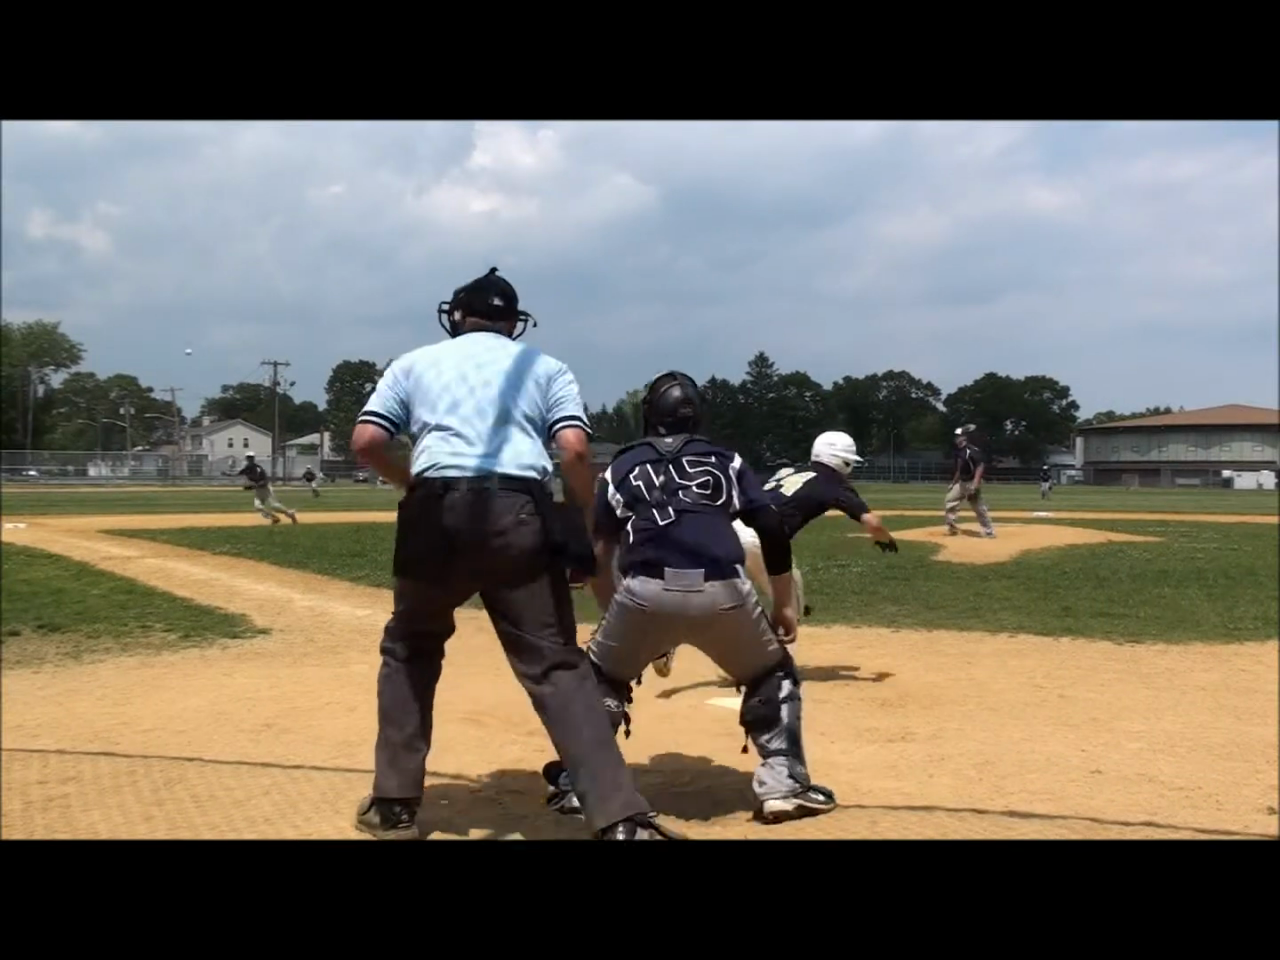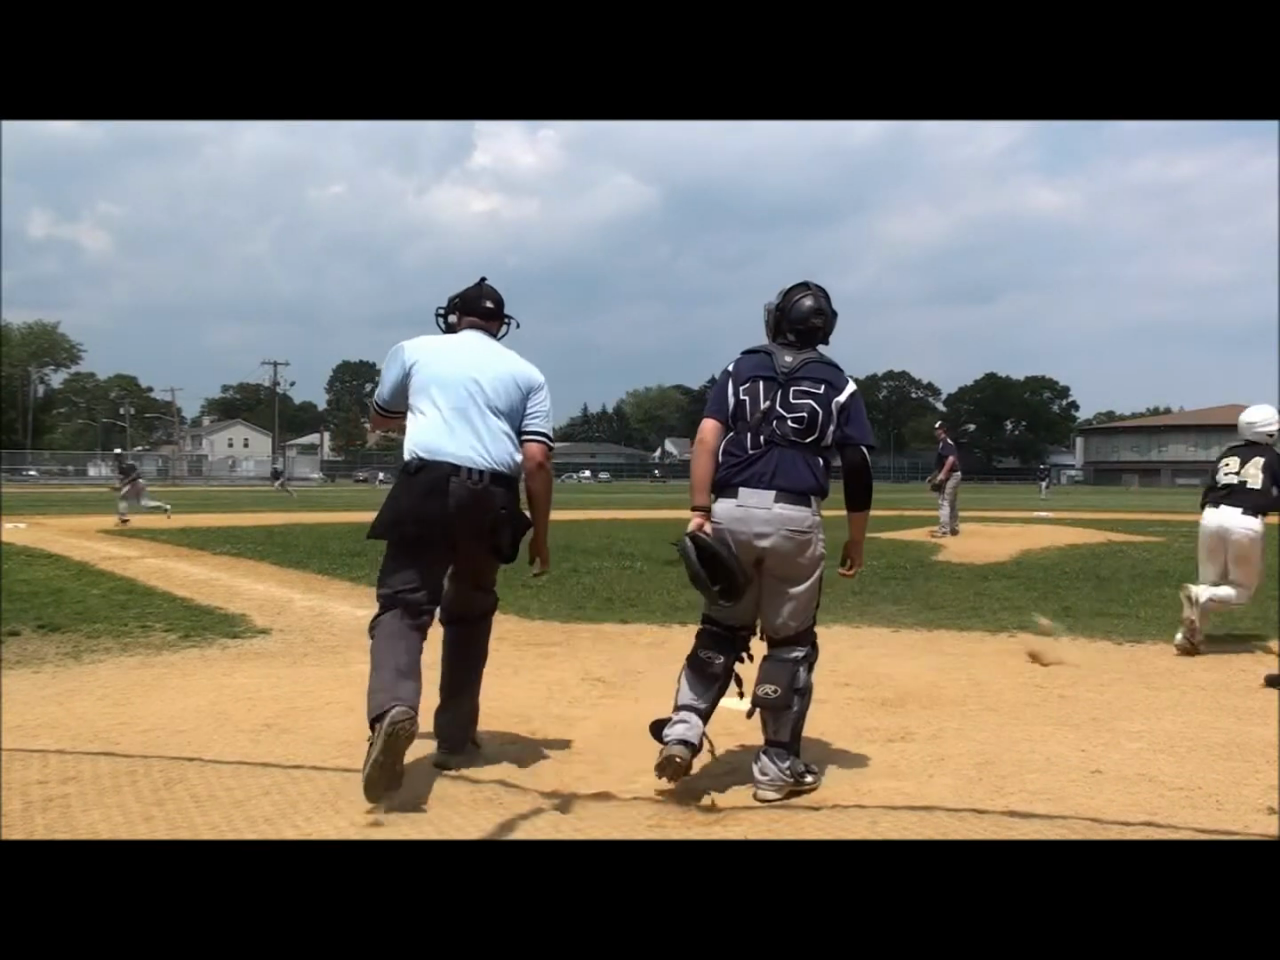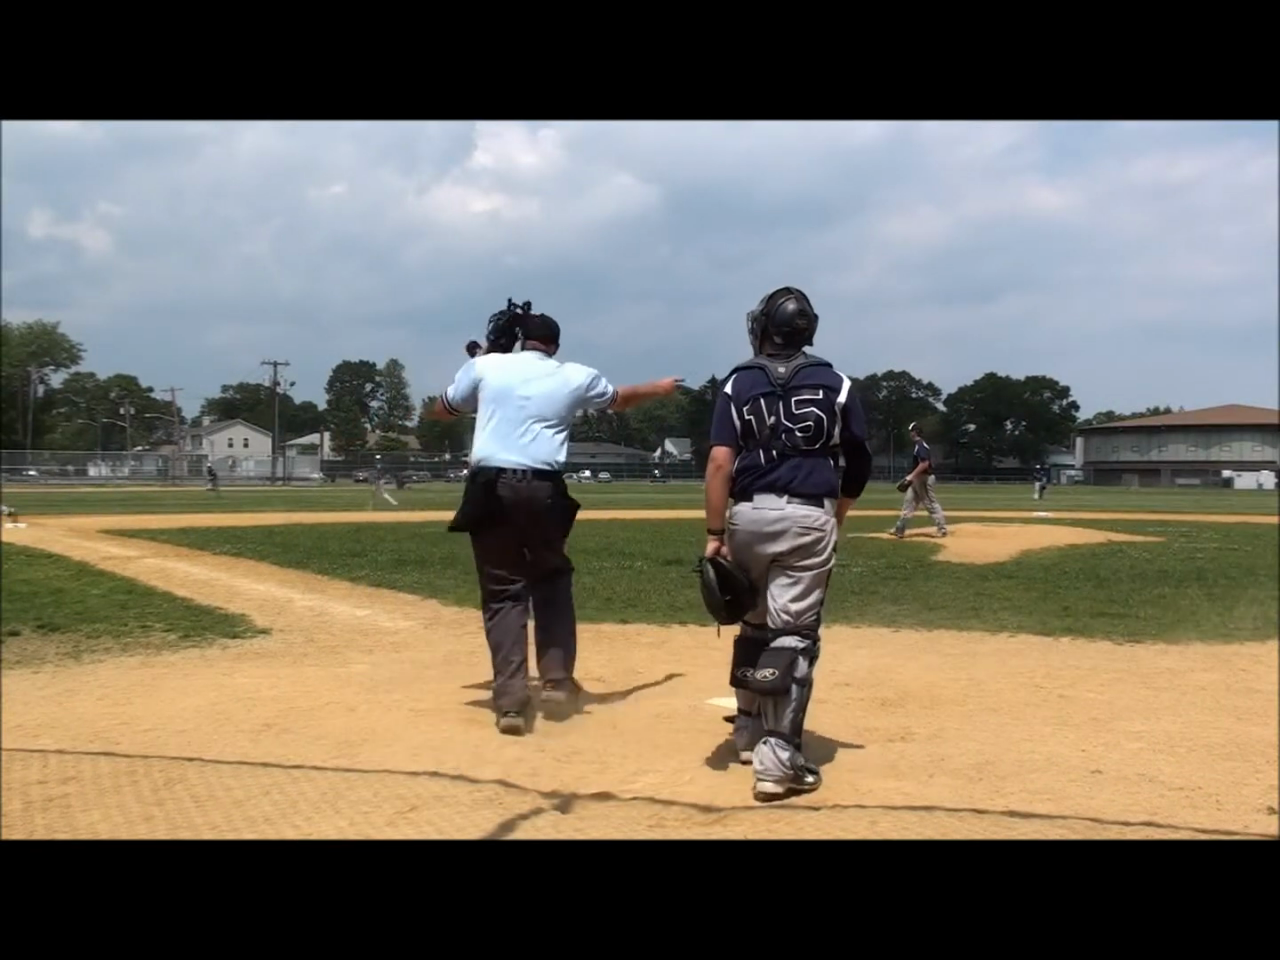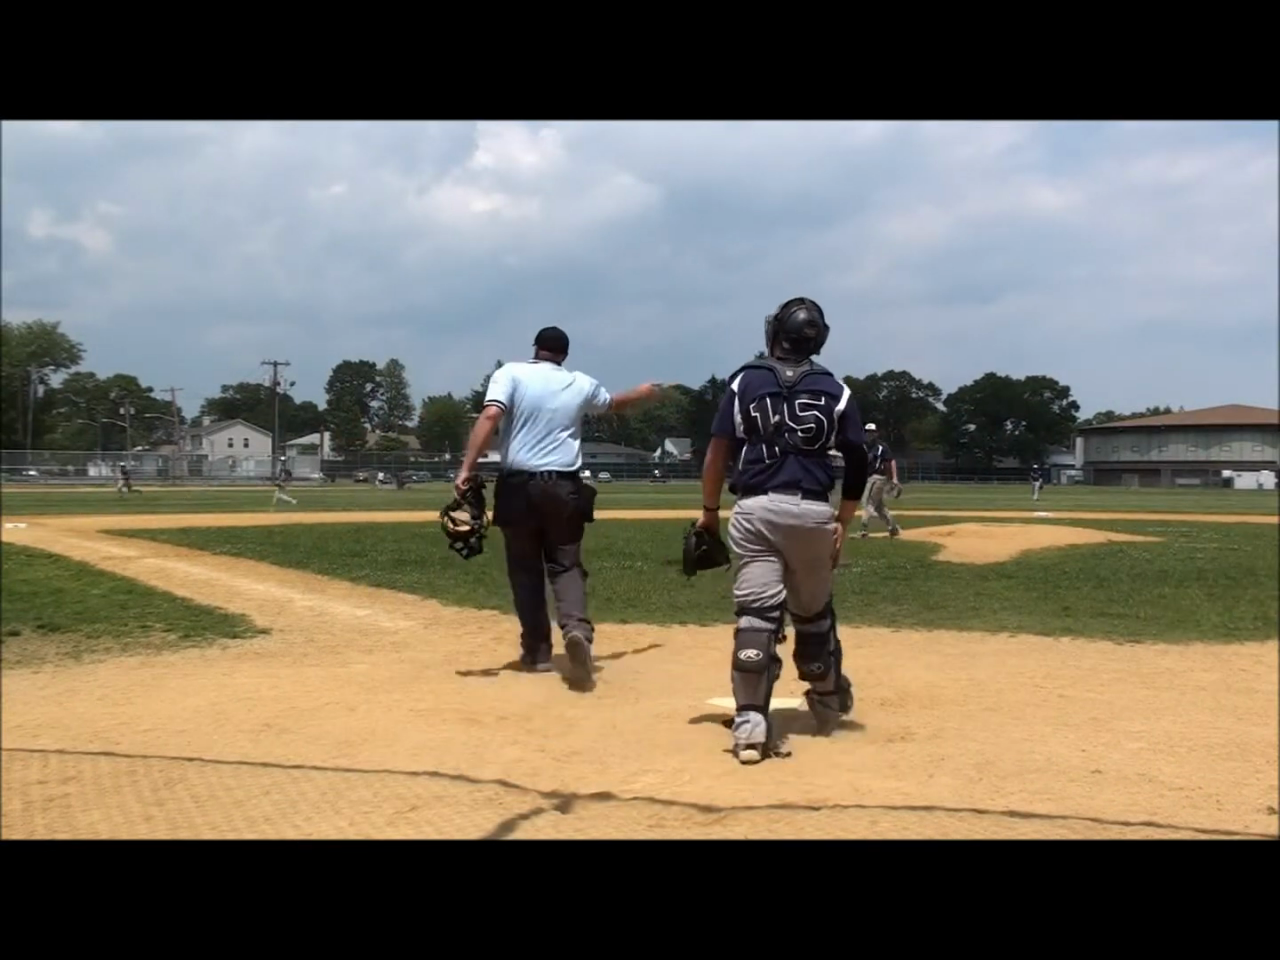
dt=0.7s
person 1, frame 1
left shoulder: (621, 466)
right shoulder: (725, 460)
left elbow: (600, 556)
right elbow: (772, 529)
left wrist: (609, 615)
right wrist: (784, 606)
left hip: (645, 591)
right hip: (722, 590)
left knee: (603, 675)
right knee: (773, 676)
left ankle: (578, 782)
right ankle: (782, 784)
person 1, frame 2
left shoulder: (740, 368)
right shoulder: (837, 384)
left elbow: (706, 438)
right elbow: (857, 467)
left wrist: (699, 511)
right wrist: (857, 538)
left hip: (731, 513)
right hip: (794, 519)
left knee: (722, 630)
right knee: (791, 642)
left ankle: (683, 729)
right ankle: (778, 766)
person 1, frame 3
left shoulder: (737, 384)
right shoulder: (834, 383)
left elbow: (721, 463)
right elbow: (859, 460)
left wrist: (715, 533)
right wrist: (838, 510)
left hip: (749, 517)
right hip: (809, 517)
left knee: (756, 626)
right knee: (792, 634)
left ankle: (750, 733)
right ankle: (778, 758)
person 1, frame 4
left shoulder: (745, 382)
right shoulder: (835, 390)
left elbow: (717, 453)
right elbow: (857, 463)
left wrist: (709, 510)
right wrist: (843, 521)
left hip: (755, 510)
right hip: (811, 512)
left knee: (756, 617)
right knee: (813, 613)
left ankle: (750, 726)
right ankle: (826, 704)
person 2, frame 1
left shoulder: (415, 362)
right shoulder: (548, 368)
left elbow: (366, 443)
right elbow: (576, 451)
right wrist: (588, 536)
left hip: (439, 512)
right hip: (522, 512)
left knee: (408, 650)
right knee: (556, 664)
left ankle: (395, 805)
right ankle: (623, 820)
person 2, frame 2
left shoulder: (412, 350)
right shoulder: (526, 372)
left elbow: (381, 420)
right elbow: (536, 460)
right wrist: (540, 534)
left hip: (427, 487)
right hip: (492, 496)
left knee: (403, 608)
right knee: (470, 613)
left ankle: (393, 710)
right ankle: (454, 738)
person 2, frame 3
left shoulder: (485, 365)
right shoulder: (576, 376)
left elbow: (440, 411)
right elbow: (620, 398)
right wrist: (658, 389)
left hip: (489, 488)
right hip: (542, 490)
left knee: (502, 593)
right knee: (551, 578)
left ankle: (510, 702)
right ankle: (557, 676)
person 2, frame 4
left shoulder: (511, 373)
right shoulder: (582, 384)
left elbow: (490, 416)
right elbow: (614, 403)
left wrist: (467, 467)
right wrist: (642, 393)
left hip: (519, 485)
right hip: (563, 487)
left knee: (525, 567)
right knee: (566, 565)
left ankle: (538, 651)
right ankle: (576, 630)
